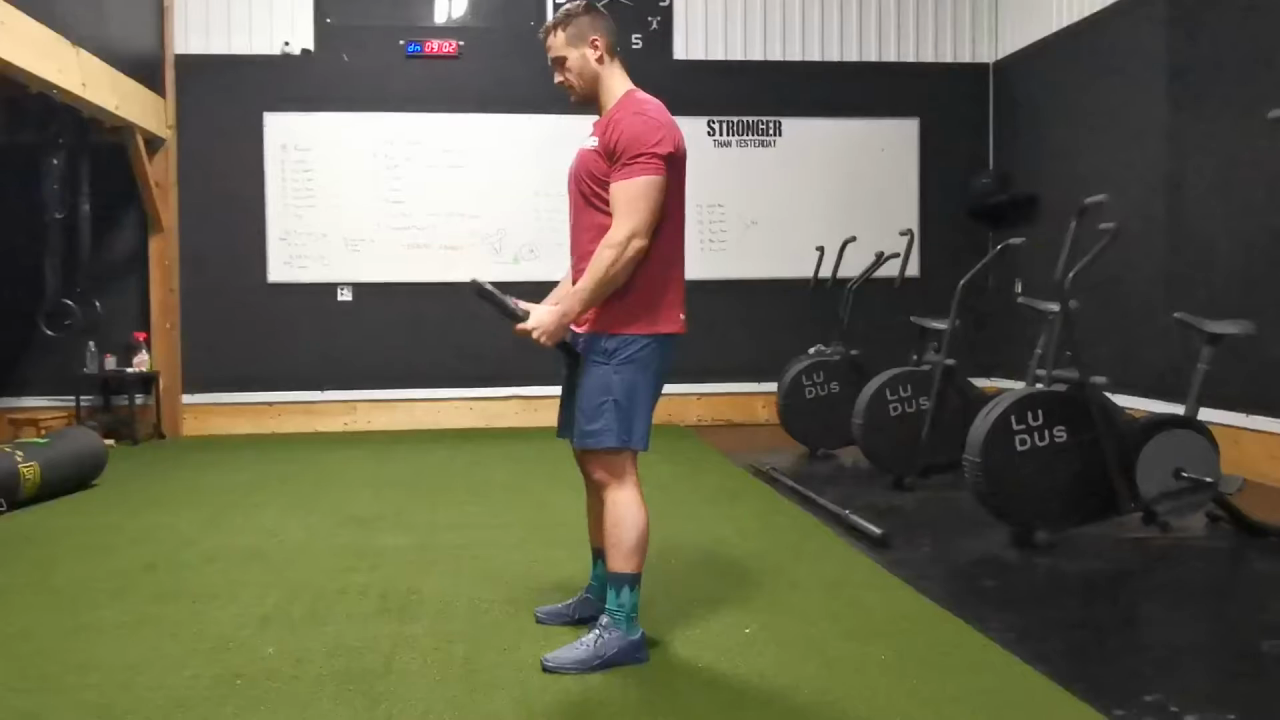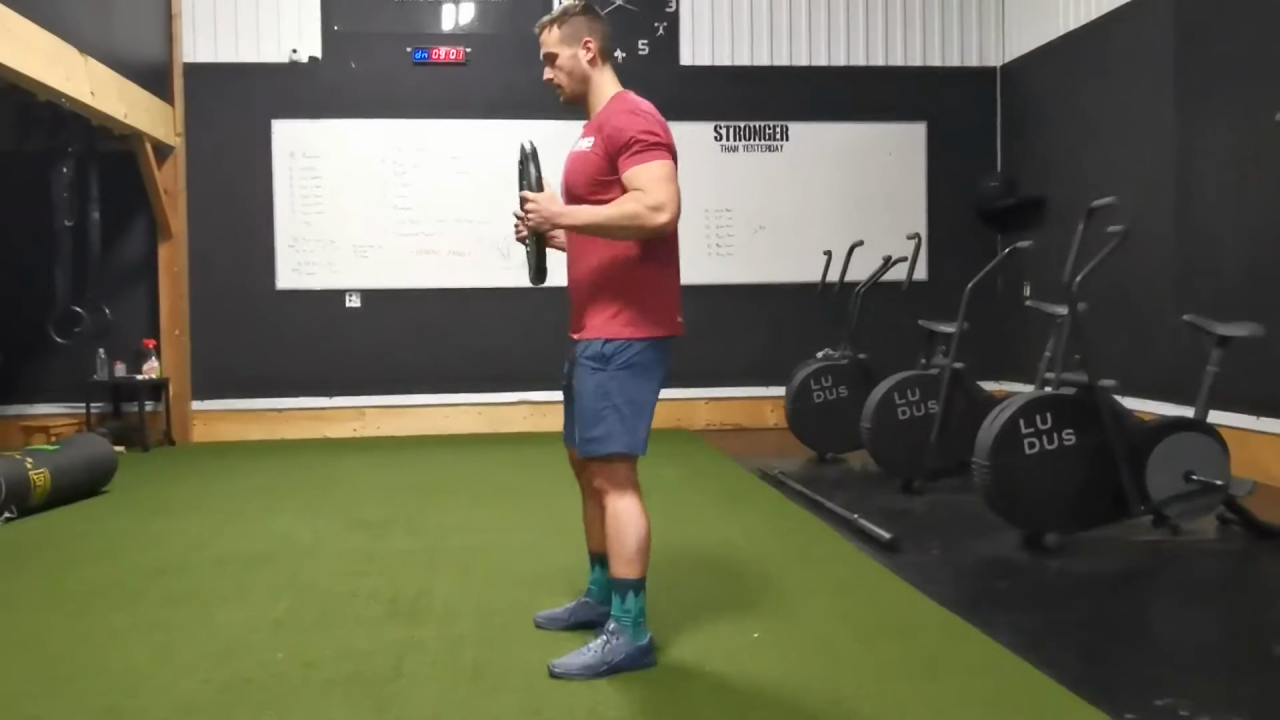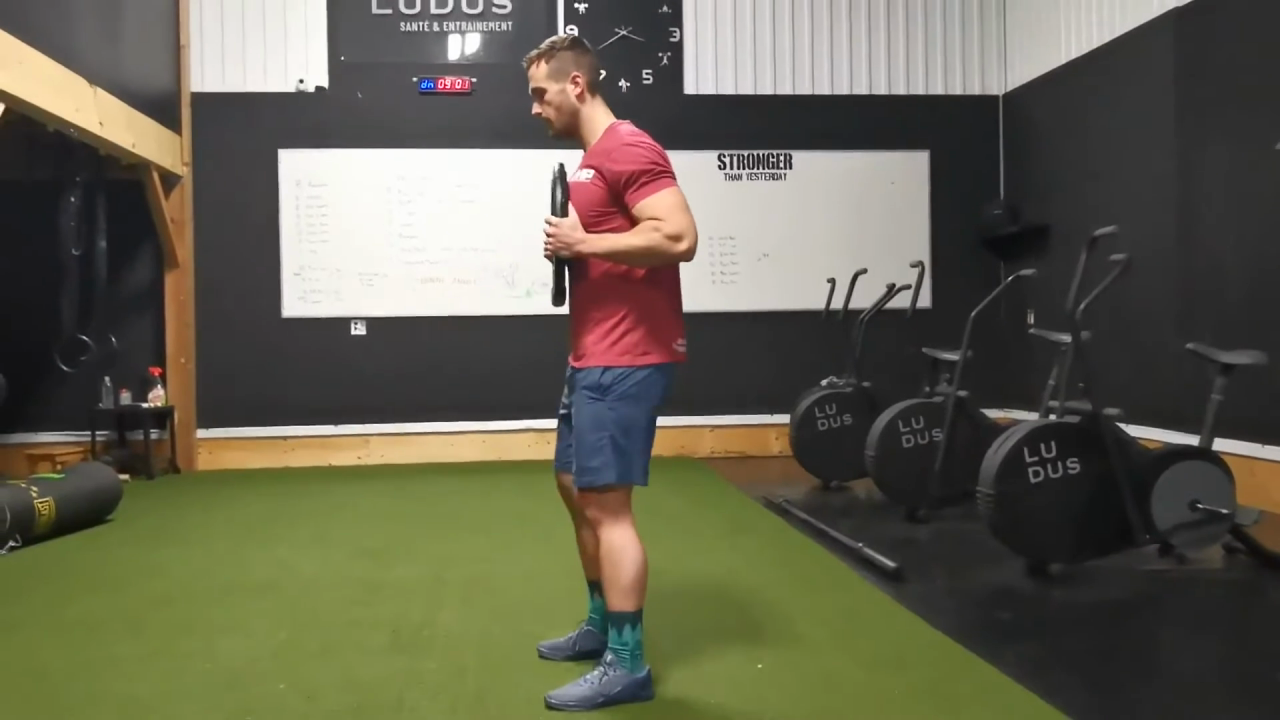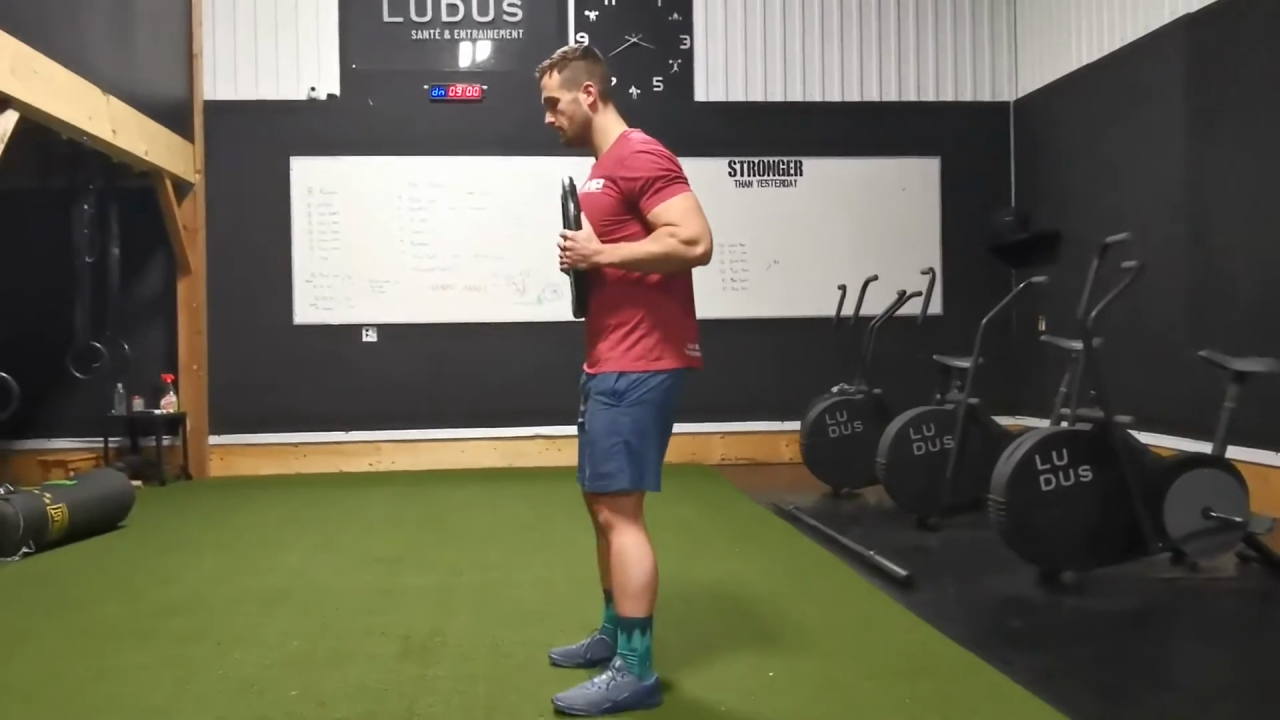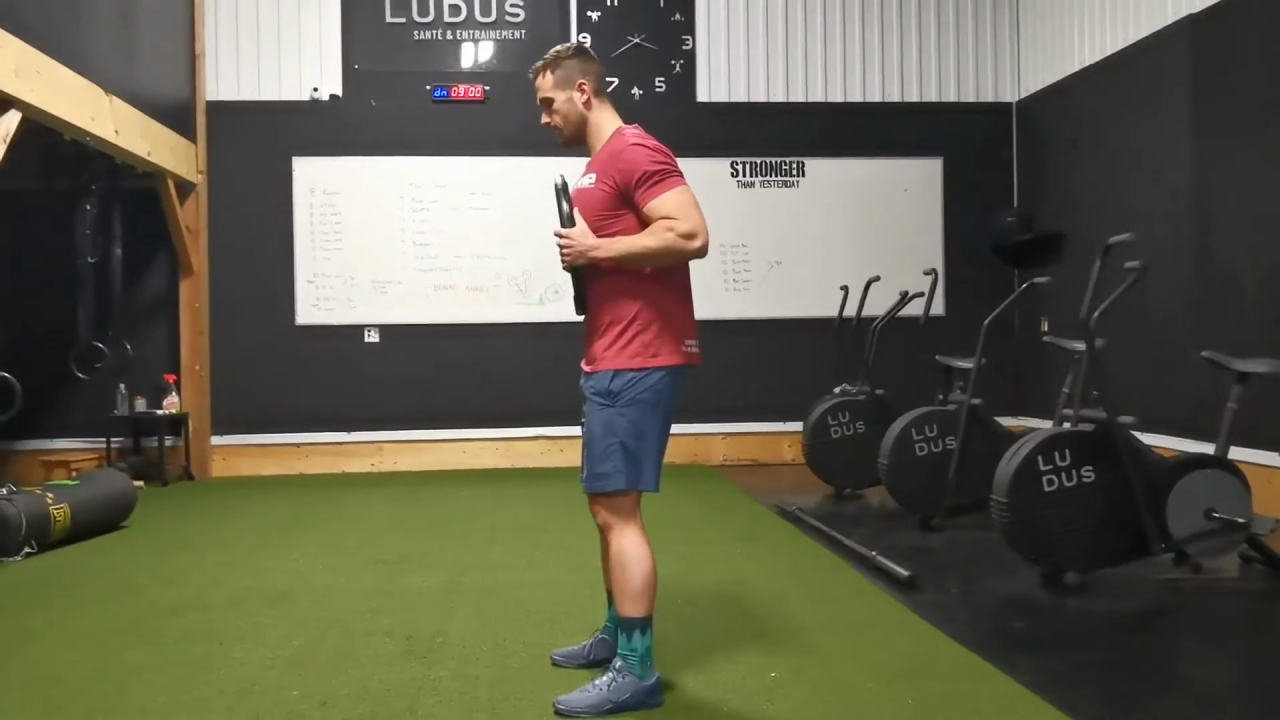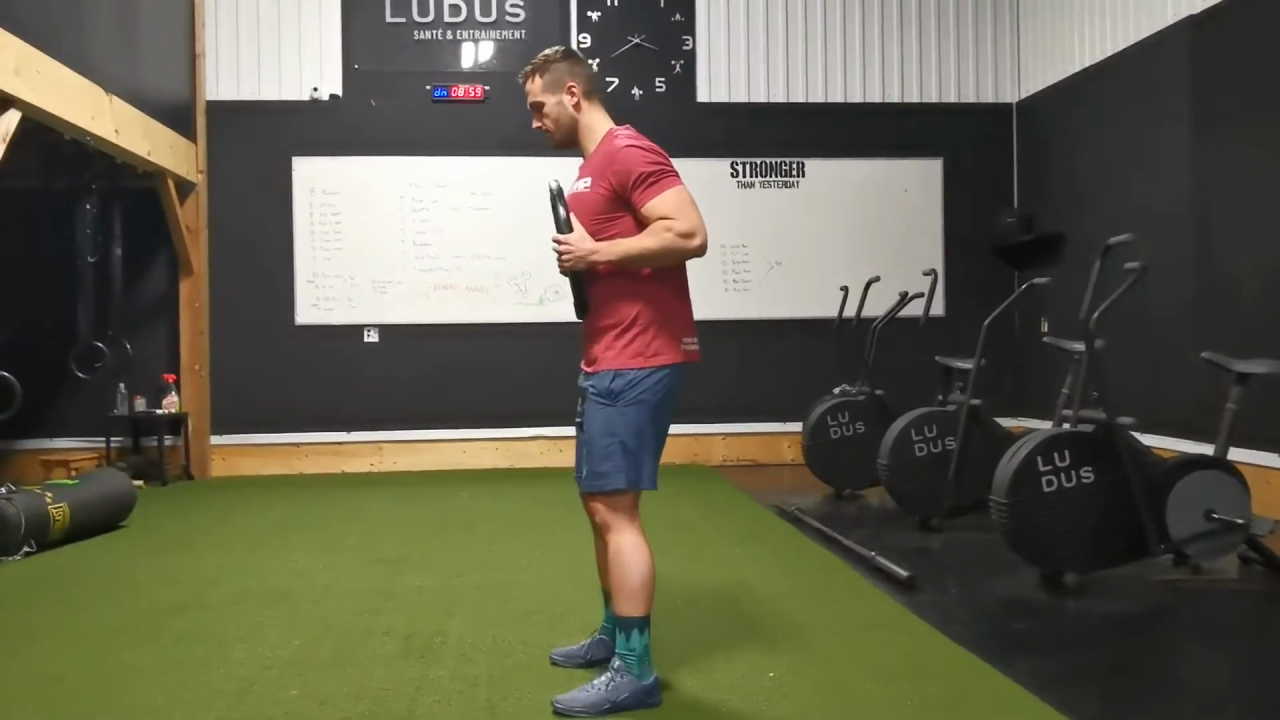
dt=0.5s
person 1, frame 1
left shoulder: (639, 123)
right shoulder: (610, 125)
left elbow: (630, 240)
left wrist: (564, 312)
right wrist: (560, 298)
left hip: (629, 328)
right hip: (602, 324)
left knee: (614, 467)
right knee: (593, 461)
left ankle: (621, 627)
right ankle: (601, 592)
person 1, frame 2
left shoulder: (631, 119)
right shoulder: (595, 130)
left elbow: (658, 211)
left wrist: (565, 215)
right wrist: (551, 230)
left hip: (627, 330)
right hip: (598, 326)
left knee: (613, 476)
right knee: (591, 469)
left ankle: (629, 631)
right ankle: (602, 596)
person 1, frame 3
left shoulder: (628, 150)
right shoulder: (593, 160)
left elbow: (677, 238)
left wrist: (585, 242)
right wrist: (569, 246)
left hip: (625, 357)
right hip: (595, 356)
left knee: (607, 505)
right knee: (577, 489)
left ankle: (627, 664)
right ankle: (601, 624)
person 1, frame 4
left shoulder: (640, 158)
right shoulder: (604, 168)
left elbow: (695, 242)
left wrist: (601, 254)
right wrist: (584, 258)
left hip: (640, 363)
right hip: (611, 361)
left knee: (619, 510)
right knee: (603, 503)
right ankle: (613, 635)
person 1, frame 5
left shoulder: (634, 152)
right shoulder: (601, 164)
left elbow: (690, 236)
left wrist: (597, 248)
right wrist: (584, 253)
left hip: (638, 360)
right hip: (613, 358)
left knee: (617, 510)
right knee: (608, 506)
right ankle: (616, 635)
person 1, frame 6
left shoulder: (629, 154)
right shoulder: (592, 167)
left elbow: (690, 234)
left wrist: (596, 253)
right wrist: (579, 257)
left hip: (638, 360)
right hip: (609, 358)
left knee: (614, 509)
right knee: (598, 499)
right ankle: (614, 634)
